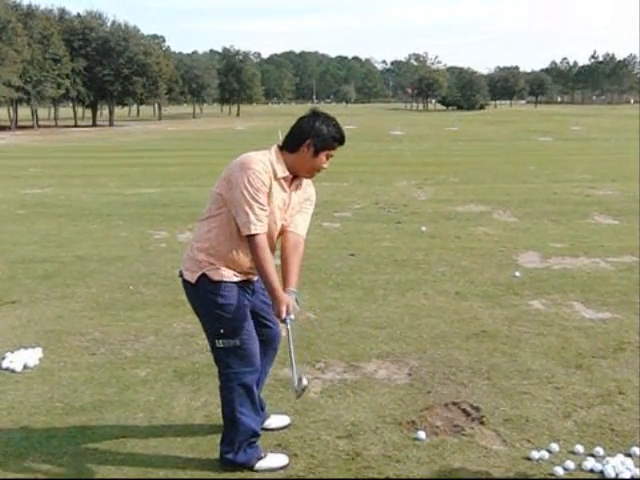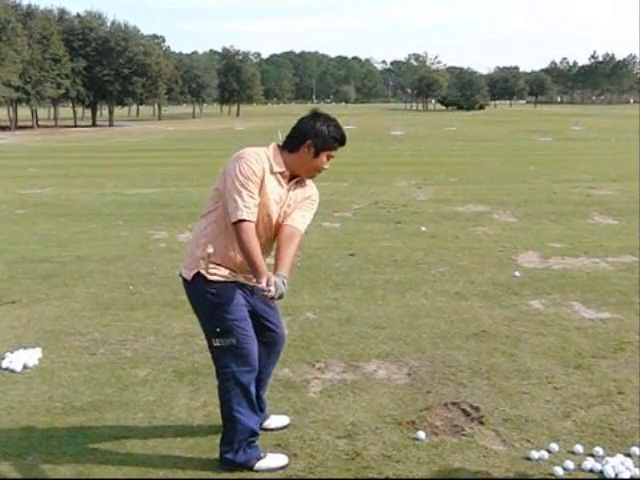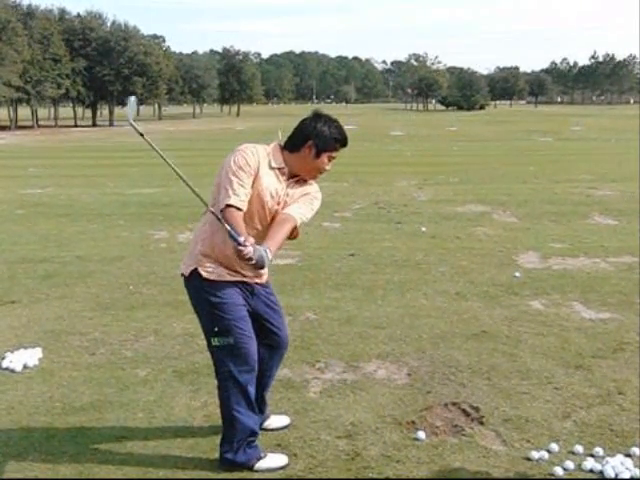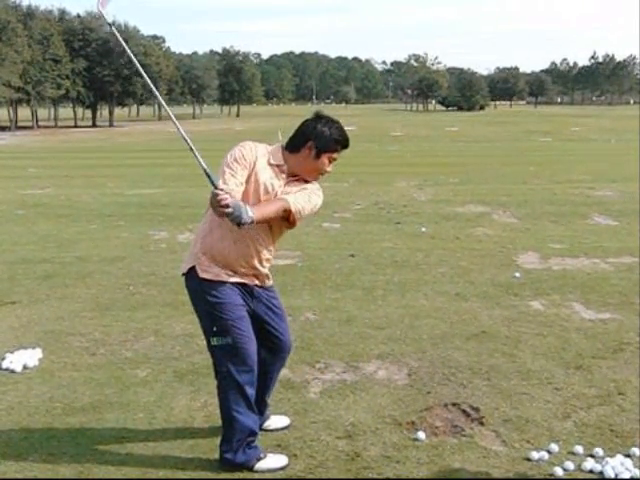
dt=0.5s
person 1, frame 1
left shoulder: (305, 189)
right shoulder: (253, 168)
left elbow: (293, 239)
right elbow: (254, 237)
left wrist: (290, 291)
right wrist: (276, 293)
left hip: (245, 274)
right hip: (211, 274)
left knee: (267, 338)
right knee: (242, 358)
left ankle: (251, 412)
right ankle: (240, 450)
person 1, frame 2
left shoulder: (307, 193)
right shoulder: (250, 162)
left elbow: (291, 233)
right elbow: (242, 223)
left wrist: (280, 277)
right wrist: (261, 273)
left hip: (248, 275)
right hip: (210, 274)
left knee: (271, 338)
right knee: (240, 358)
left ankle: (252, 412)
right ankle: (240, 450)
person 1, frame 3
left shoulder: (309, 192)
right shoulder: (249, 157)
left elbow: (286, 221)
right elbow: (229, 209)
left wrist: (264, 252)
right wrist: (243, 241)
left hip: (252, 275)
right hip: (212, 272)
left knee: (275, 340)
right knee: (240, 358)
left ankle: (252, 413)
right ankle: (239, 450)
person 1, frame 4
left shoulder: (311, 192)
right shoulder: (249, 154)
left elbow: (281, 206)
right elbow: (220, 199)
left wrist: (245, 210)
right wrist: (223, 201)
left hip: (256, 278)
right hip: (212, 273)
left knee: (278, 344)
right knee: (239, 359)
left ankle: (253, 414)
right ankle: (240, 450)
